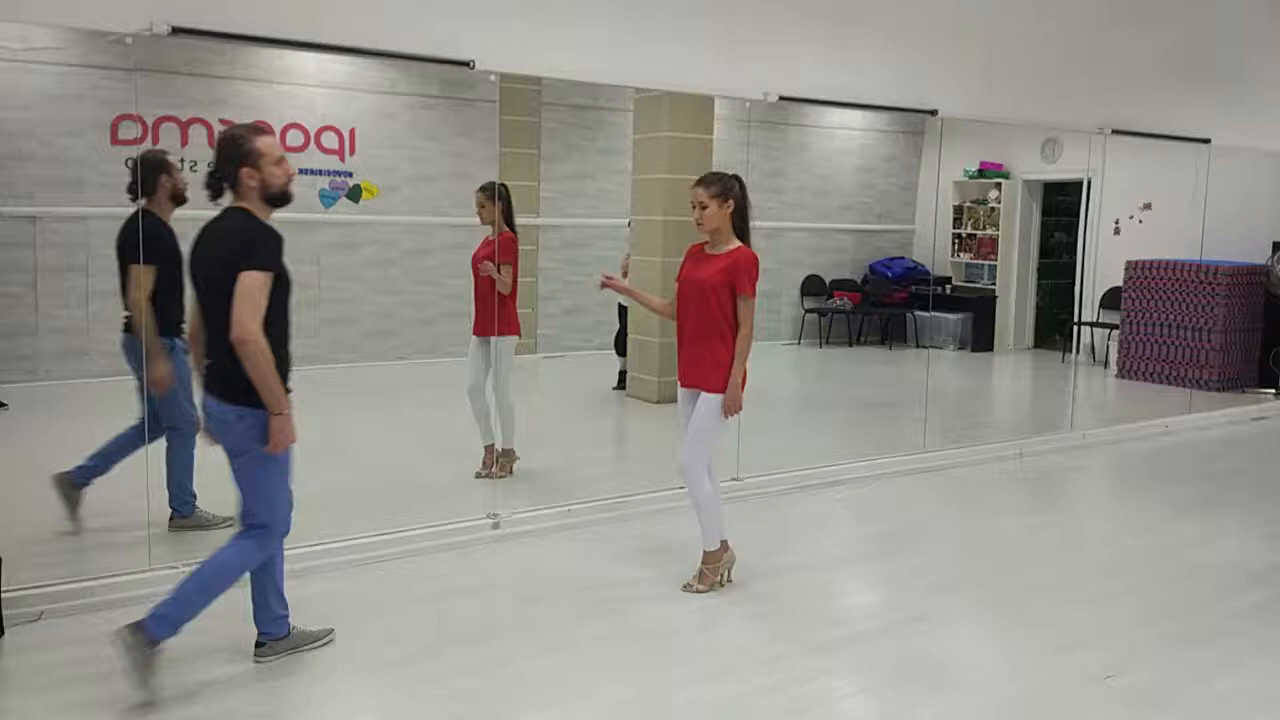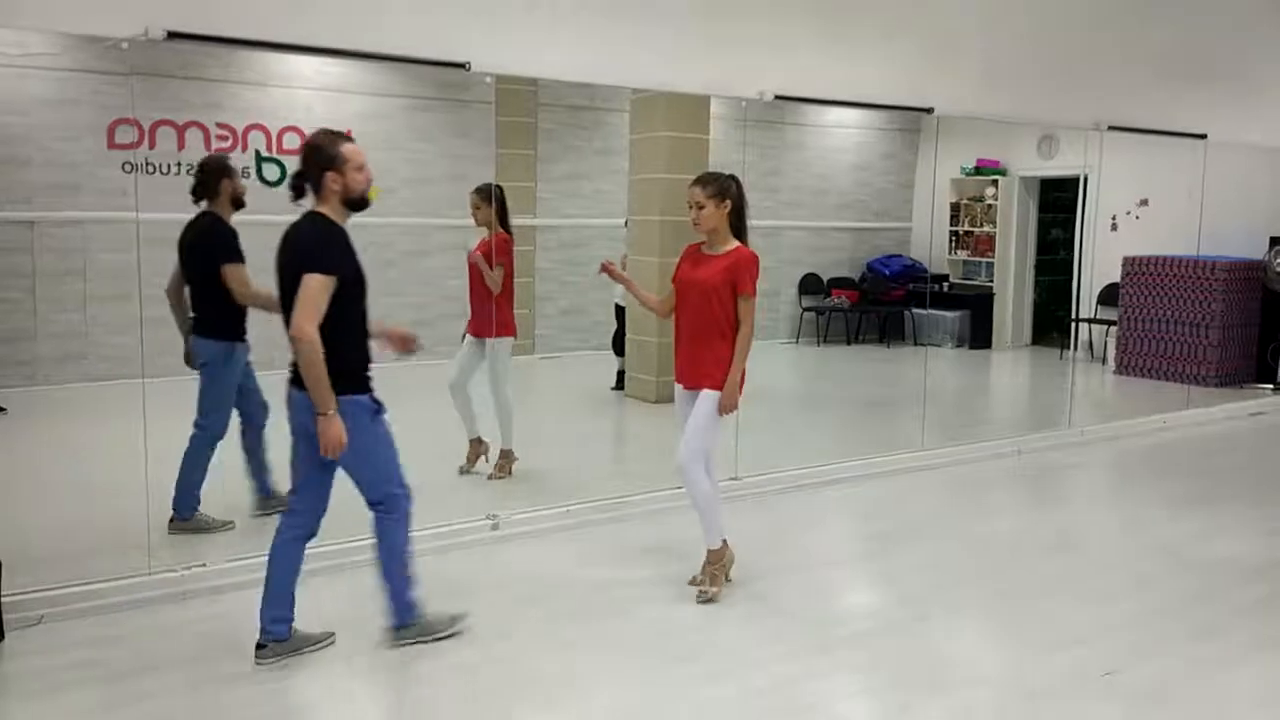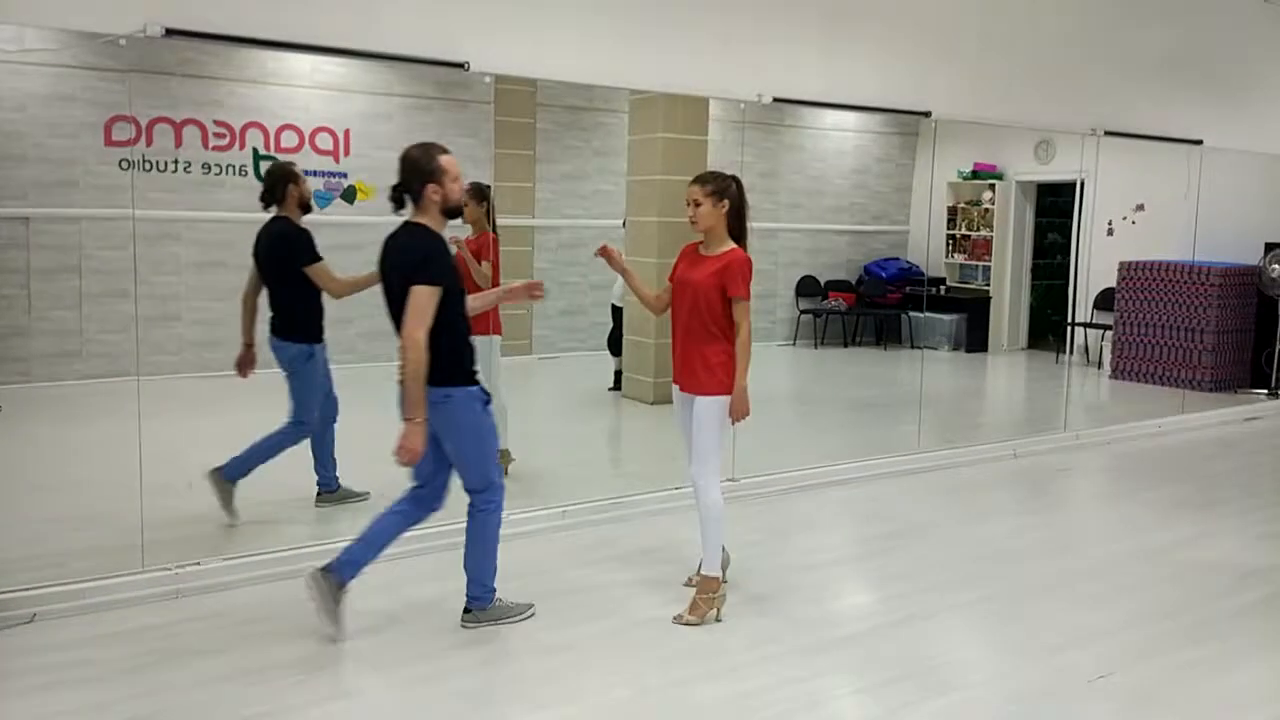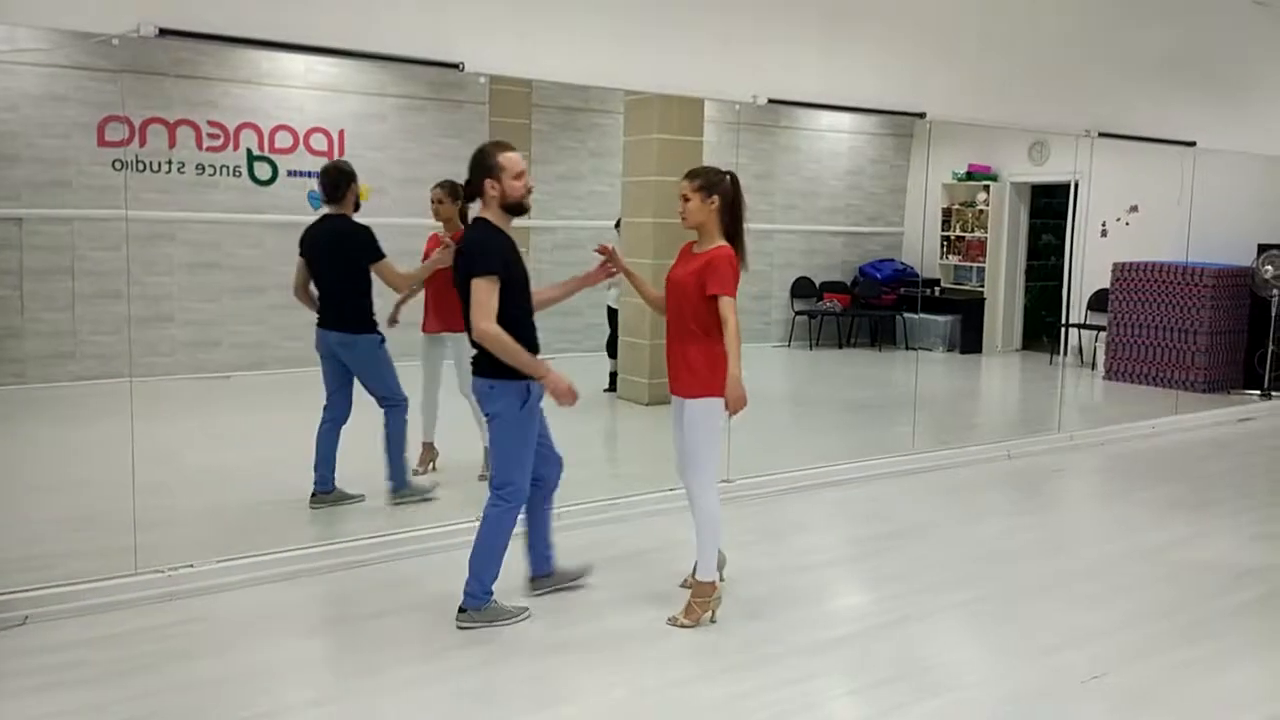
dt=0.3s
person 1, frame 1
left shoulder: (212, 235)
right shoulder: (258, 237)
left elbow: (199, 329)
right elbow: (247, 333)
right wrist: (280, 409)
left hip: (223, 401)
right hip: (251, 408)
left knee: (266, 522)
right knee: (262, 534)
left ankle: (274, 631)
right ankle: (152, 630)
person 1, frame 2
left shoulder: (301, 234)
right shoulder: (327, 239)
right elbow: (303, 329)
left wrist: (378, 332)
right wrist: (330, 411)
left hip: (309, 395)
right hip: (339, 402)
left knee: (303, 513)
right knee: (391, 502)
left ankle: (275, 633)
right ankle: (406, 620)
person 1, frame 3
left shoulder: (401, 241)
right shoulder: (428, 248)
right elbow: (415, 339)
left wrist: (505, 296)
right wrist: (414, 419)
left hip: (431, 393)
right hip: (452, 395)
left knee: (425, 494)
right knee: (487, 492)
left ankle: (337, 574)
right ankle: (480, 603)
person 1, frame 4
left shoulder: (486, 238)
right shoulder: (487, 243)
left elbow: (521, 303)
right elbow: (484, 327)
left wrist: (585, 281)
right wrist: (545, 374)
left hip: (508, 381)
right hip: (508, 384)
left knee: (546, 470)
right knee: (510, 489)
left ankle: (542, 571)
right ankle: (476, 603)
person 2, frame 1
left shoulder: (743, 259)
right shoulder: (694, 255)
left elbow: (746, 327)
right elbow: (674, 310)
left wrist: (735, 381)
right wrist: (627, 290)
left hip: (719, 378)
right hip: (689, 375)
left knee: (690, 464)
right knee: (698, 464)
left ankle: (714, 552)
right ankle: (718, 551)
person 2, frame 2
left shoulder: (742, 259)
right shoulder: (690, 255)
left elbow: (746, 326)
right elbow: (665, 308)
left wrist: (734, 381)
right wrist: (625, 281)
left hip: (717, 378)
right hip: (686, 374)
left knee: (688, 460)
right knee: (699, 464)
left ankle: (717, 550)
right ankle: (716, 552)
person 2, frame 3
left shoulder: (735, 261)
right shoulder: (688, 254)
left elbow: (743, 328)
right elbow: (659, 305)
left wrist: (740, 386)
right wrist: (622, 270)
left hip: (715, 381)
right hip: (685, 378)
left knee: (704, 476)
right knee: (699, 472)
left ankle: (712, 585)
right ankle: (715, 552)
person 2, frame 4
left shoulder: (721, 258)
right shoulder: (687, 252)
left elbow: (729, 320)
right elbow: (664, 306)
left wrist: (734, 375)
right wrist: (625, 269)
left hip: (706, 383)
right hip: (683, 381)
left knee: (701, 481)
right knee: (688, 474)
left ankle: (705, 588)
right ankle: (711, 554)
person 3, frame 1
left shoulder: (146, 226)
right shoulder: (152, 230)
right elbow: (138, 298)
right wrist: (157, 357)
left hip: (159, 340)
right hip: (158, 342)
left knee: (155, 424)
right knee: (183, 424)
left ankle: (77, 478)
right ankle: (183, 510)
person 3, frame 2
left shoulder: (198, 228)
right shoulder: (218, 232)
left elbow: (173, 290)
right elbow: (245, 294)
left wrist: (188, 337)
left hip: (216, 340)
right hip: (221, 343)
left knee: (256, 413)
right knee: (210, 428)
left ankle: (265, 494)
right ankle: (184, 513)
person 3, frame 3
left shoulder: (270, 233)
right shoulder: (293, 235)
left elbow: (248, 294)
right elbow: (335, 287)
left wrist: (247, 345)
right wrist: (385, 273)
left hip: (292, 339)
right hip: (301, 343)
left knee: (326, 411)
right knee: (303, 423)
left ankle: (329, 487)
right ankle: (228, 474)
person 3, frame 4
left shoulder: (312, 233)
right shoulder: (356, 233)
left elbow: (300, 290)
right elbow: (398, 283)
right wrist: (436, 262)
left hip: (327, 334)
right hip: (358, 335)
left knee: (335, 410)
right knee: (395, 403)
left ankle: (323, 488)
right ankle: (400, 485)
person 4, frame 1
left shoulder: (507, 240)
right shoulder: (486, 240)
left elbow: (506, 287)
left wrist: (494, 272)
left hip: (503, 328)
right hip: (482, 327)
left knee: (500, 390)
right knee: (474, 388)
left ankle: (507, 451)
right ankle: (490, 448)
person 4, frame 2
left shoulder: (502, 241)
right shoulder: (484, 241)
left elbow: (496, 287)
left wrist: (481, 263)
right wrist: (470, 322)
left hip: (498, 328)
right hip: (478, 328)
left knee: (499, 390)
right knee: (456, 382)
left ankle: (506, 452)
right ankle: (476, 442)
person 4, frame 3
left shoulder: (488, 239)
right shoulder: (469, 240)
left elbow: (484, 280)
left wrist: (464, 253)
left hip: (484, 325)
left knee: (490, 390)
left ankle: (503, 451)
person 4, frame 4
left shoulder: (464, 238)
right shoulder: (432, 240)
right wrist: (398, 304)
left hip: (457, 324)
right hip: (432, 324)
left knee: (466, 387)
right knee: (429, 388)
left ankle: (489, 447)
right ankle: (428, 447)
